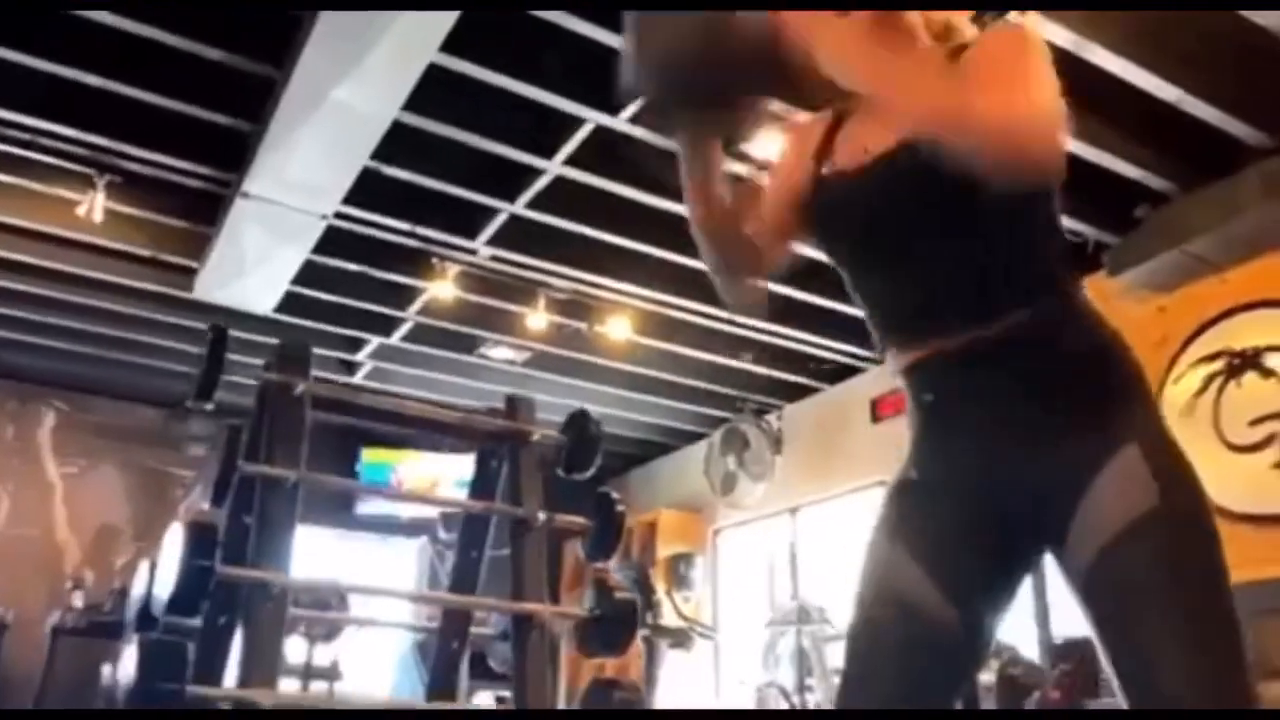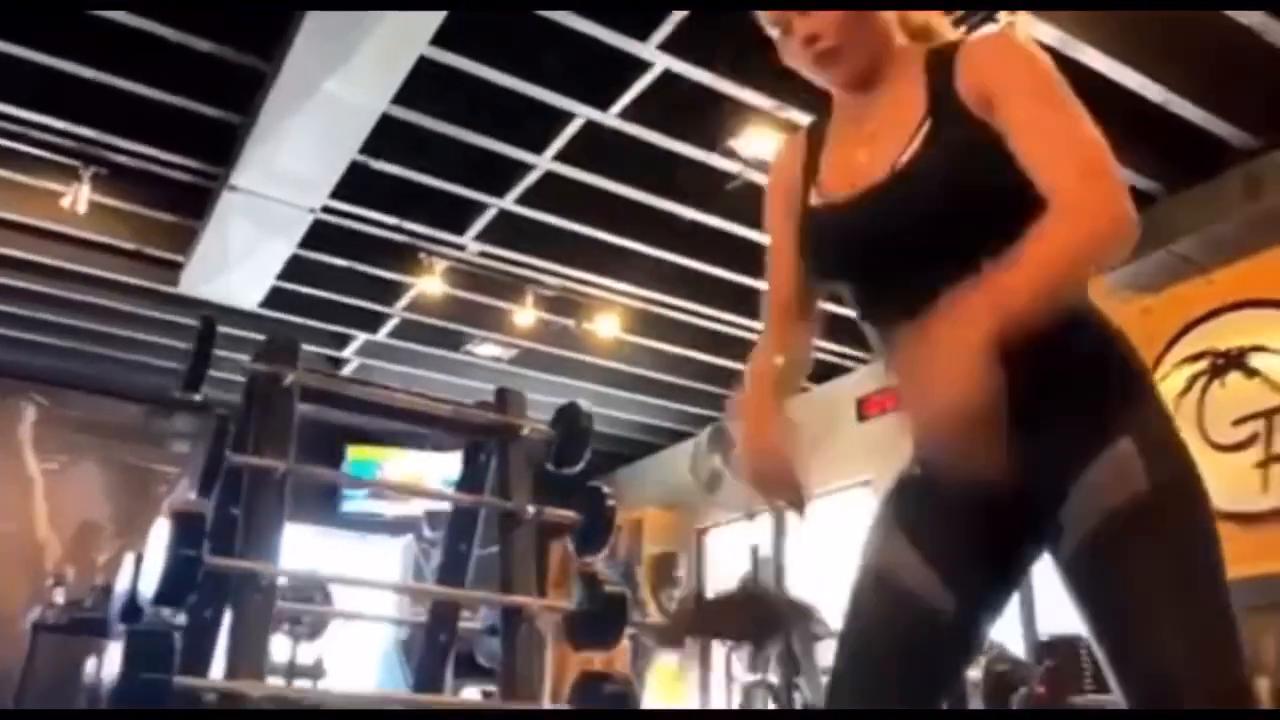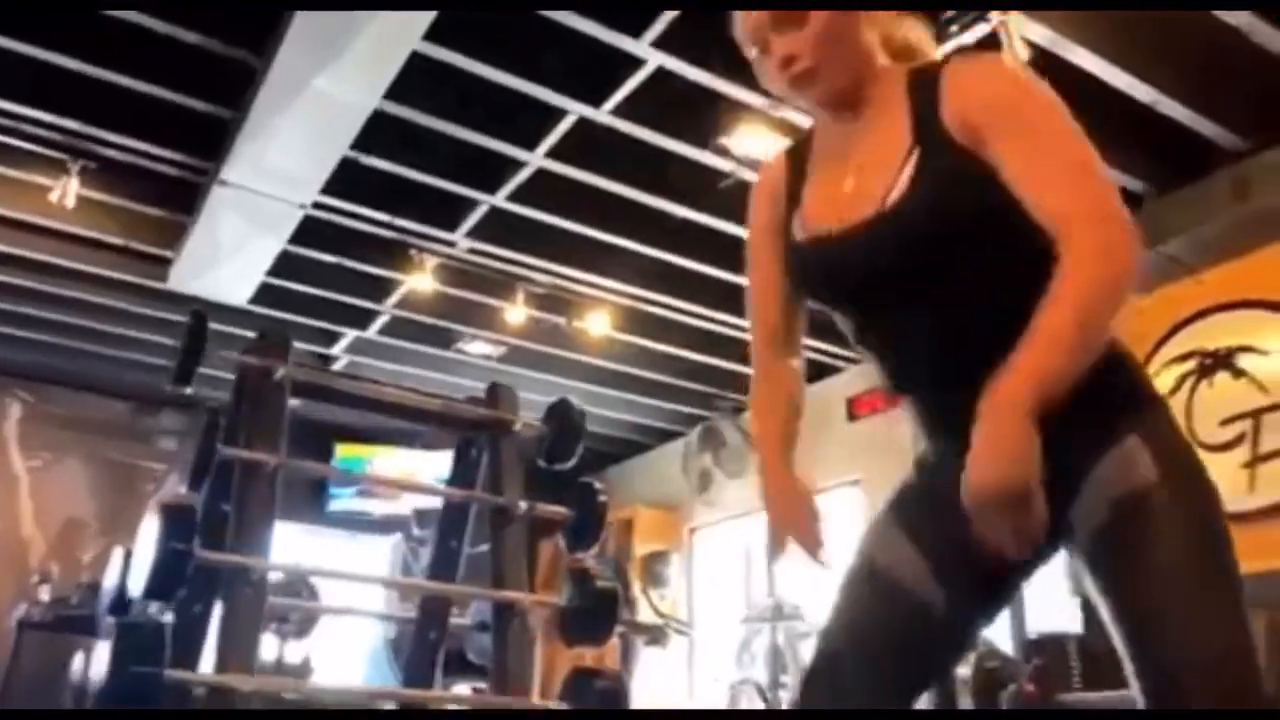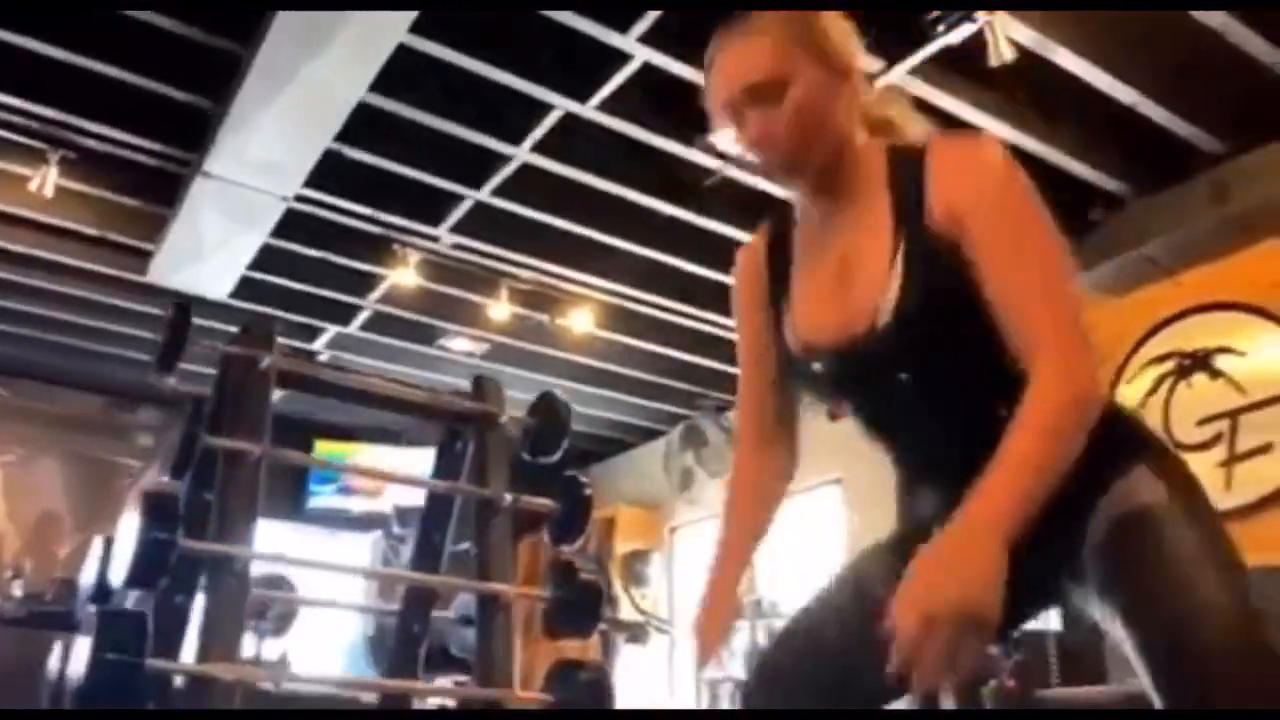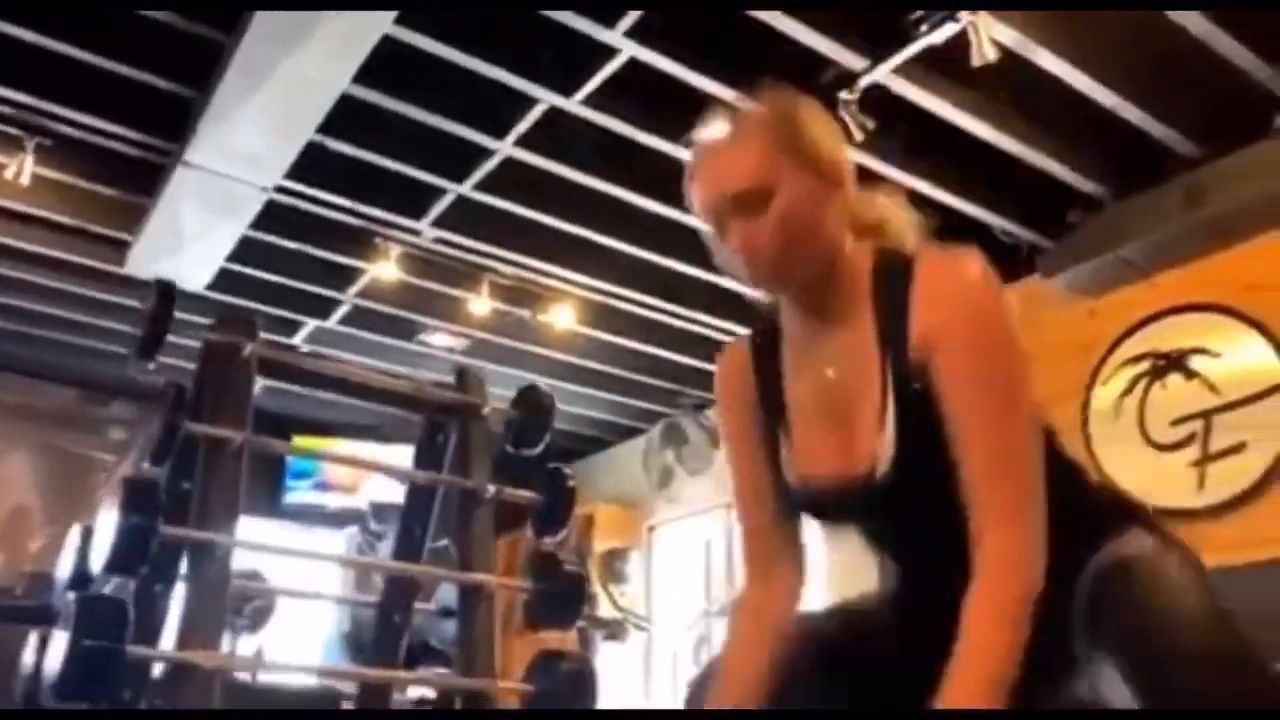
dt=0.1s
person 1, frame 1
left shoulder: (999, 55)
right shoulder: (819, 142)
left elbow: (1029, 142)
right elbow: (738, 271)
left wrist: (842, 42)
right wrist: (697, 153)
left hip: (1074, 411)
right hip: (949, 444)
left knee: (1190, 699)
right knee: (876, 702)
person 1, frame 2
left shoulder: (985, 67)
right shoulder: (800, 163)
left elbow: (1103, 211)
right elbow: (784, 331)
left wrist: (971, 325)
right wrist: (760, 411)
left hip: (1082, 417)
right hip: (954, 460)
left knee: (1195, 695)
right knee: (858, 703)
person 1, frame 3
left shoulder: (977, 92)
right shoulder: (782, 187)
left elbow: (1107, 245)
right elbow: (772, 357)
left wrist: (1009, 408)
right wrist: (777, 471)
left hip: (1090, 427)
right hip: (957, 465)
left knee: (1204, 696)
right knee: (835, 702)
person 1, frame 4
left shoulder: (956, 180)
right shoulder: (762, 264)
left elbow: (1069, 374)
right elbow: (761, 449)
left wrist: (977, 537)
right wrist: (725, 577)
left hip: (1090, 490)
right hip: (947, 525)
right knee: (782, 693)
person 1, frame 5
left shoulder: (947, 297)
right shoulder: (744, 373)
right elbow: (771, 575)
left wrist: (965, 703)
right wrist: (732, 698)
left hip: (1084, 564)
right hip: (936, 614)
left knee: (1202, 665)
right knee: (722, 695)
